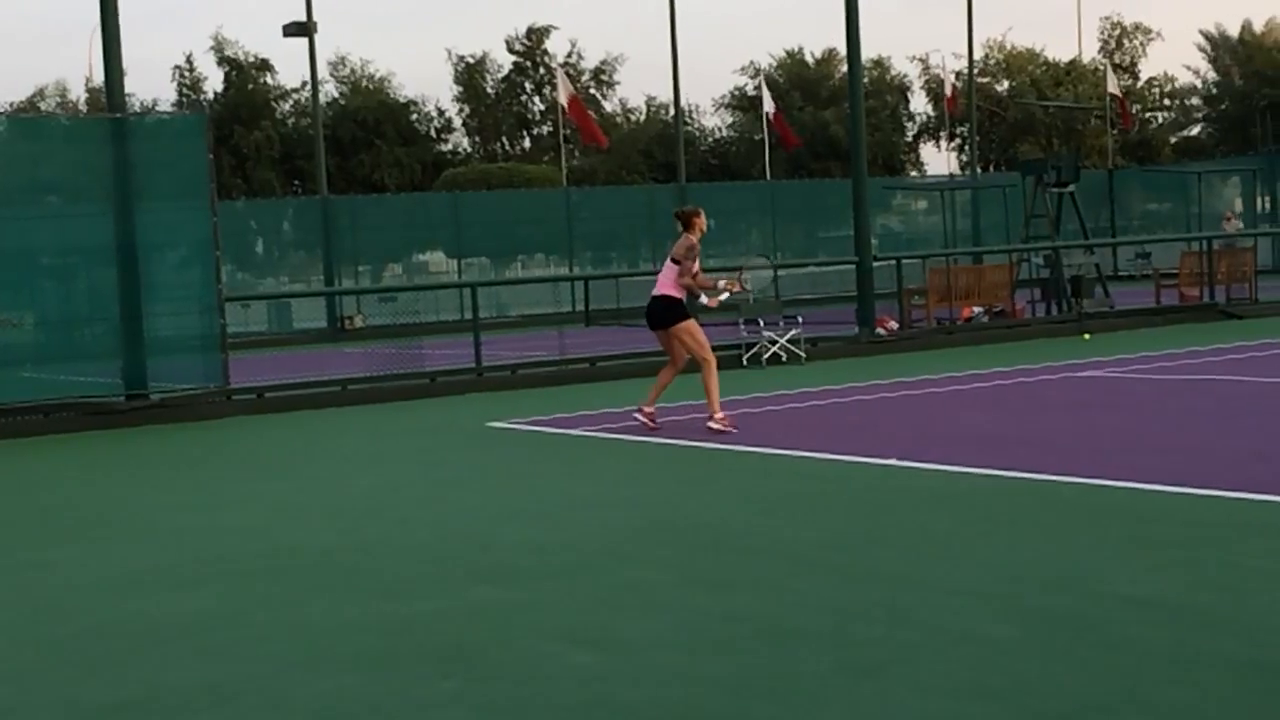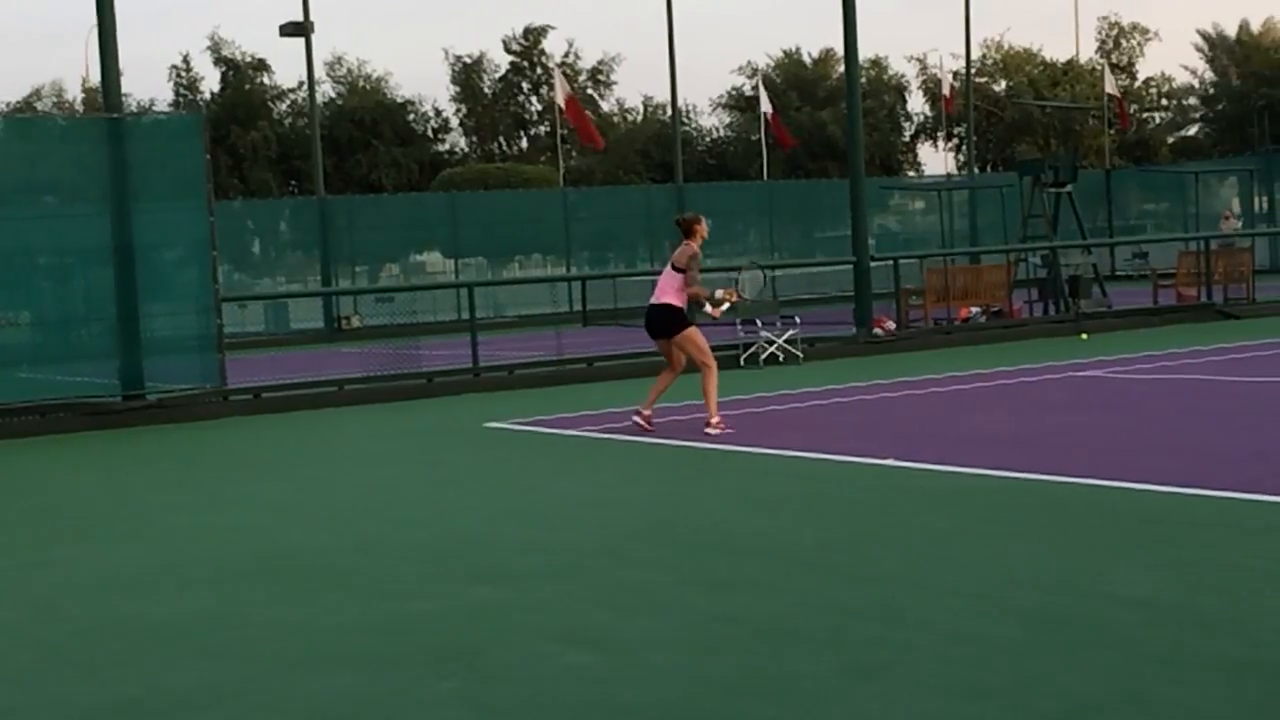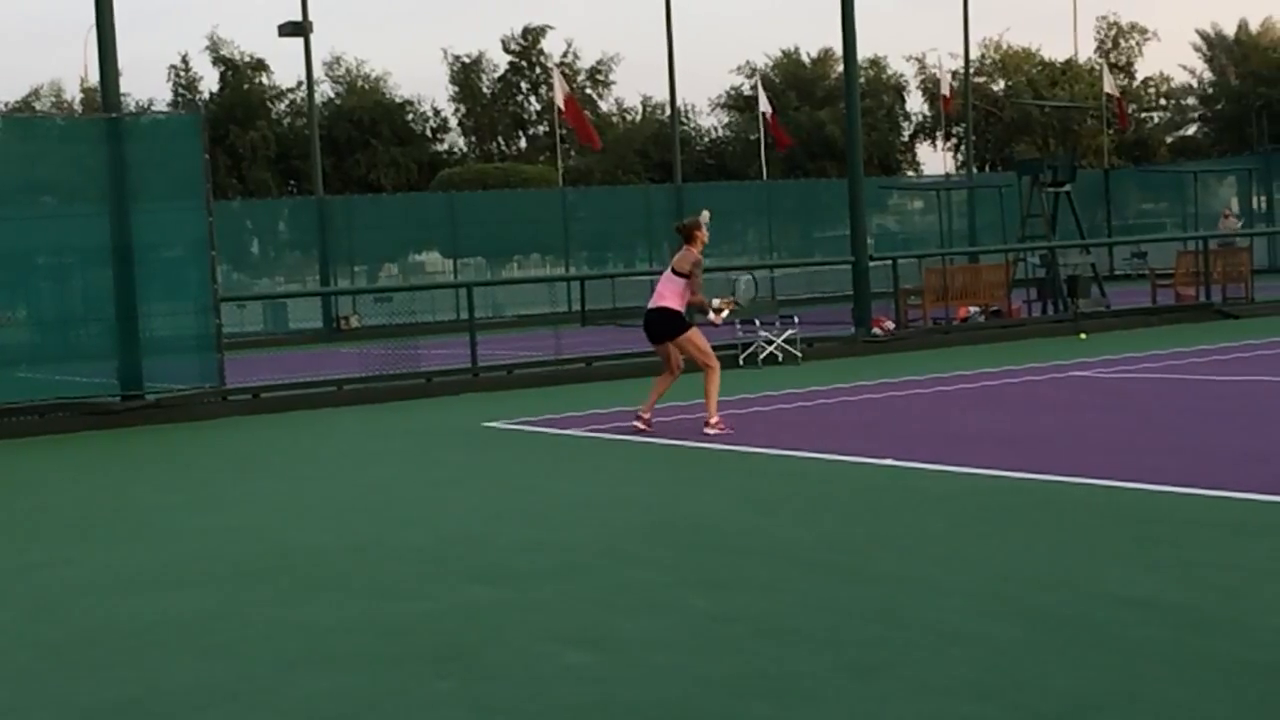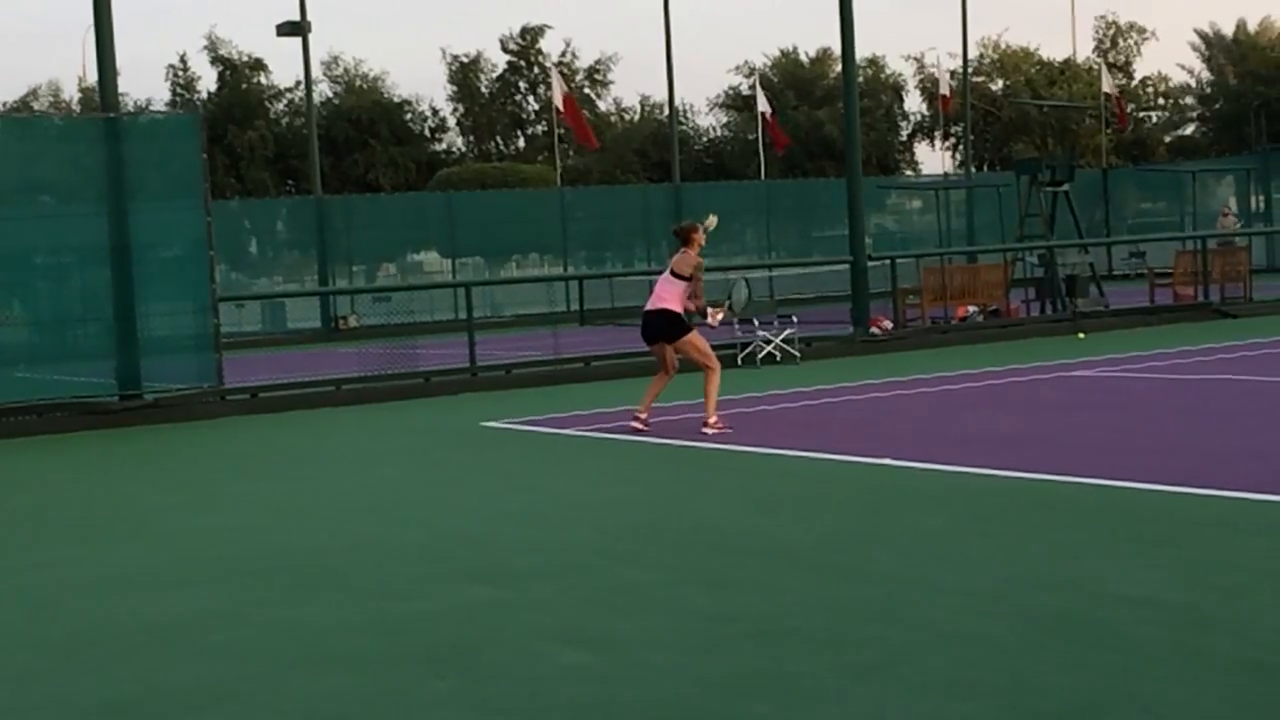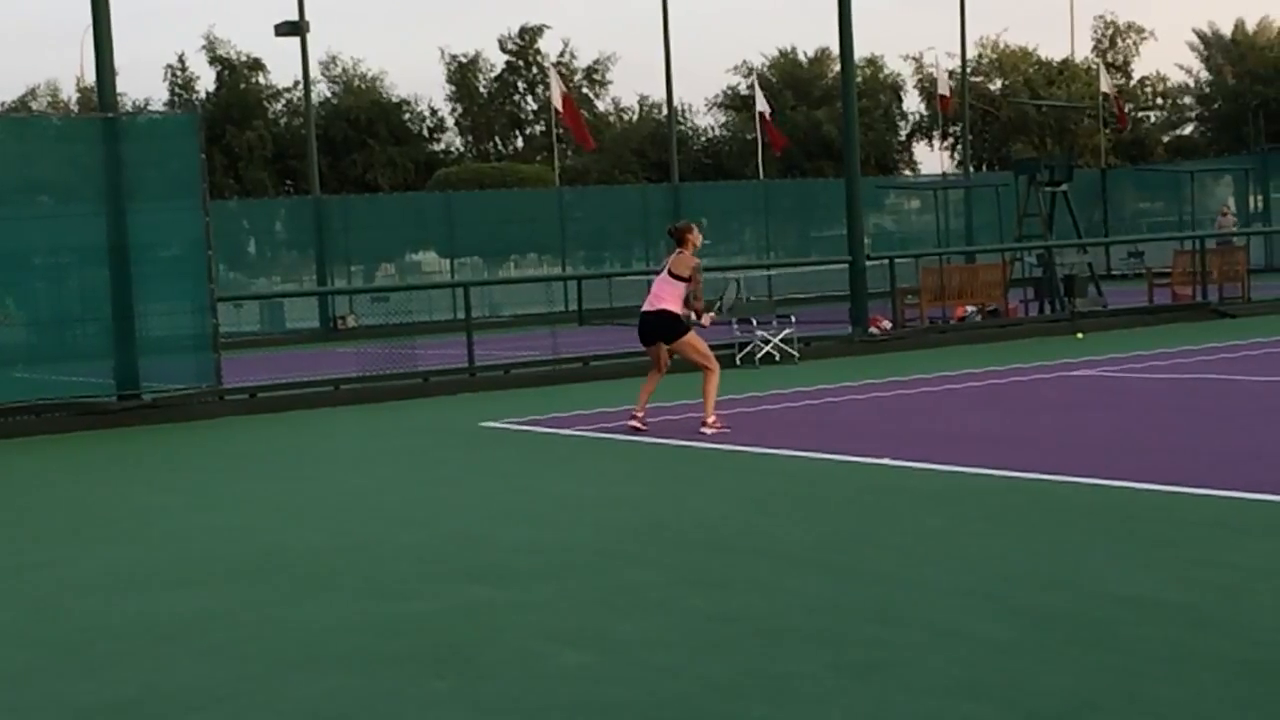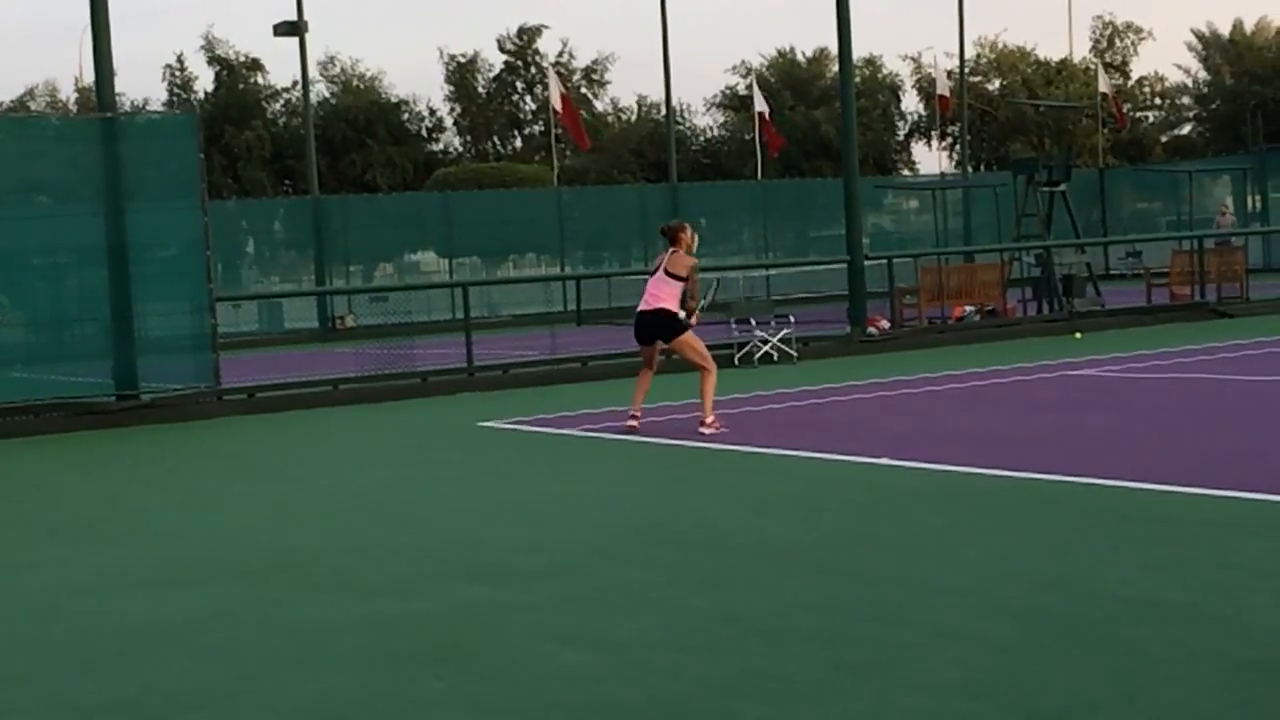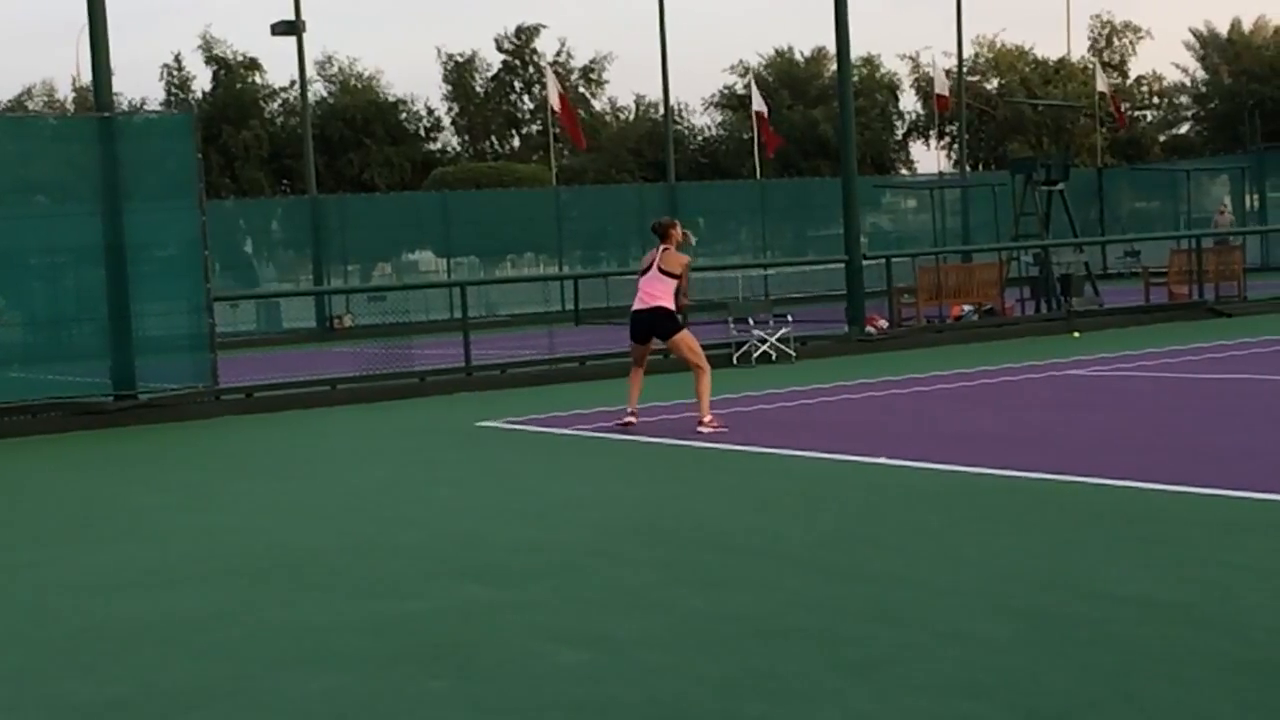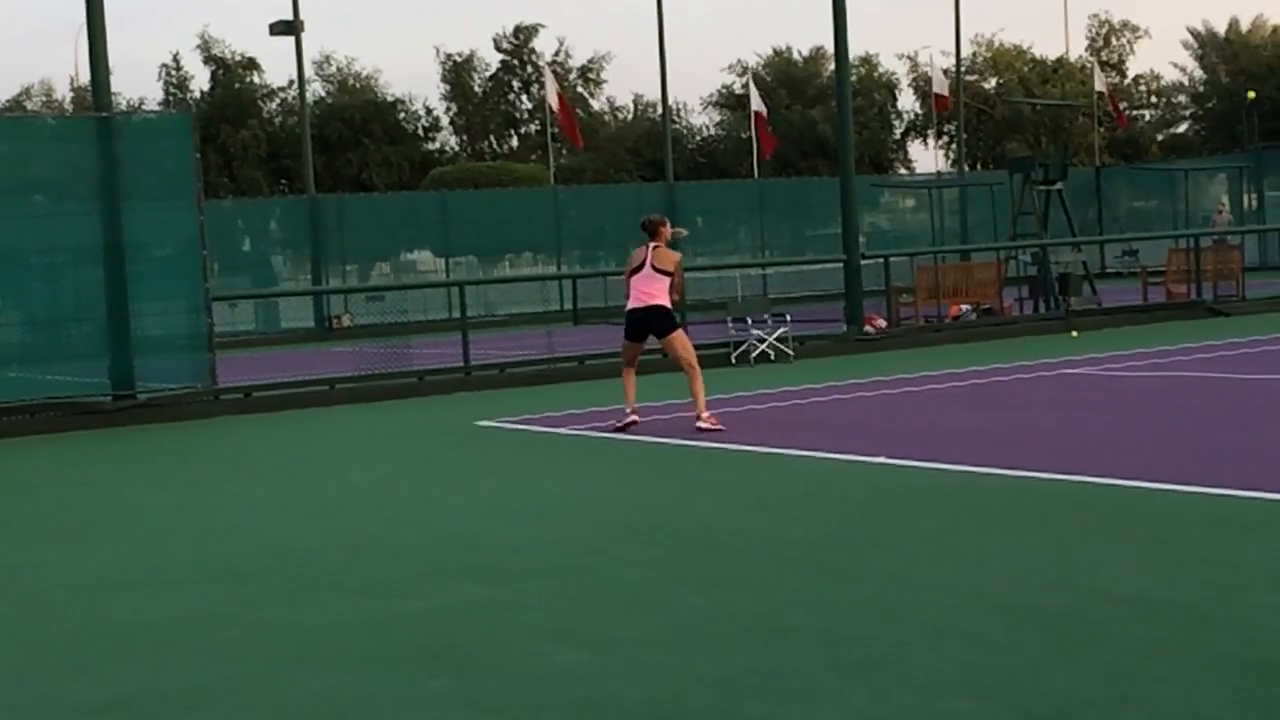
dt=0.2s
person 1, frame 1
left shoulder: (686, 243)
right shoulder: (691, 245)
left elbow: (697, 279)
right elbow: (683, 280)
left wrist: (723, 285)
right wrist: (705, 299)
left hip: (656, 307)
right hip: (669, 306)
left knee: (677, 361)
right knee: (708, 359)
left ankle: (647, 409)
right ankle: (717, 416)
person 1, frame 2
left shoulder: (684, 250)
right shoulder: (693, 253)
left elbow: (690, 288)
right elbow: (690, 290)
left wrist: (719, 294)
right wrist: (709, 308)
left hip: (655, 314)
right hip: (670, 314)
left knee: (675, 366)
right knee: (709, 365)
left ankle: (644, 411)
right ankle: (713, 421)
person 1, frame 3
left shoulder: (682, 255)
right shoulder: (695, 259)
right elbow: (695, 297)
left wrist: (715, 303)
right wrist: (711, 314)
left hip: (652, 318)
right hip: (669, 317)
left knee: (674, 368)
right knee: (712, 365)
left ankle: (643, 415)
right ankle: (712, 421)
person 1, frame 4
left shoulder: (677, 258)
right shoulder: (695, 262)
right elbow: (697, 301)
left wrist: (707, 311)
right wrist: (708, 317)
left hip: (649, 320)
right hip: (668, 320)
left knee: (668, 369)
right knee: (712, 366)
left ankle: (641, 415)
right ankle: (711, 420)
person 1, frame 5
left shoulder: (670, 259)
right shoulder: (693, 263)
right elbow: (696, 303)
left wrist: (690, 315)
right wrist: (701, 317)
left hip: (646, 321)
right hip: (667, 320)
left knee: (659, 368)
right knee: (711, 367)
left ankle: (638, 414)
right ankle: (709, 420)
person 1, frame 6
left shoulder: (661, 259)
right shoulder: (689, 262)
right elbow: (691, 302)
left wrist: (680, 313)
right wrist: (690, 316)
left hip: (642, 319)
right hip: (665, 319)
left knee: (649, 366)
right knee: (708, 367)
left ankle: (634, 413)
right ankle: (708, 420)
person 1, frame 7
left shoulder: (648, 256)
right shoulder: (682, 260)
right elbow: (682, 300)
left hip: (638, 317)
right hip: (663, 317)
left knee: (638, 365)
right knee: (702, 367)
left ankle: (631, 411)
right ankle: (705, 419)
person 1, frame 8
left shoulder: (635, 254)
right shoulder: (673, 257)
right elbow: (675, 295)
left hip: (634, 316)
right hip: (660, 315)
left knee: (628, 366)
right knee: (692, 367)
left ankle: (630, 411)
right ankle: (703, 415)
